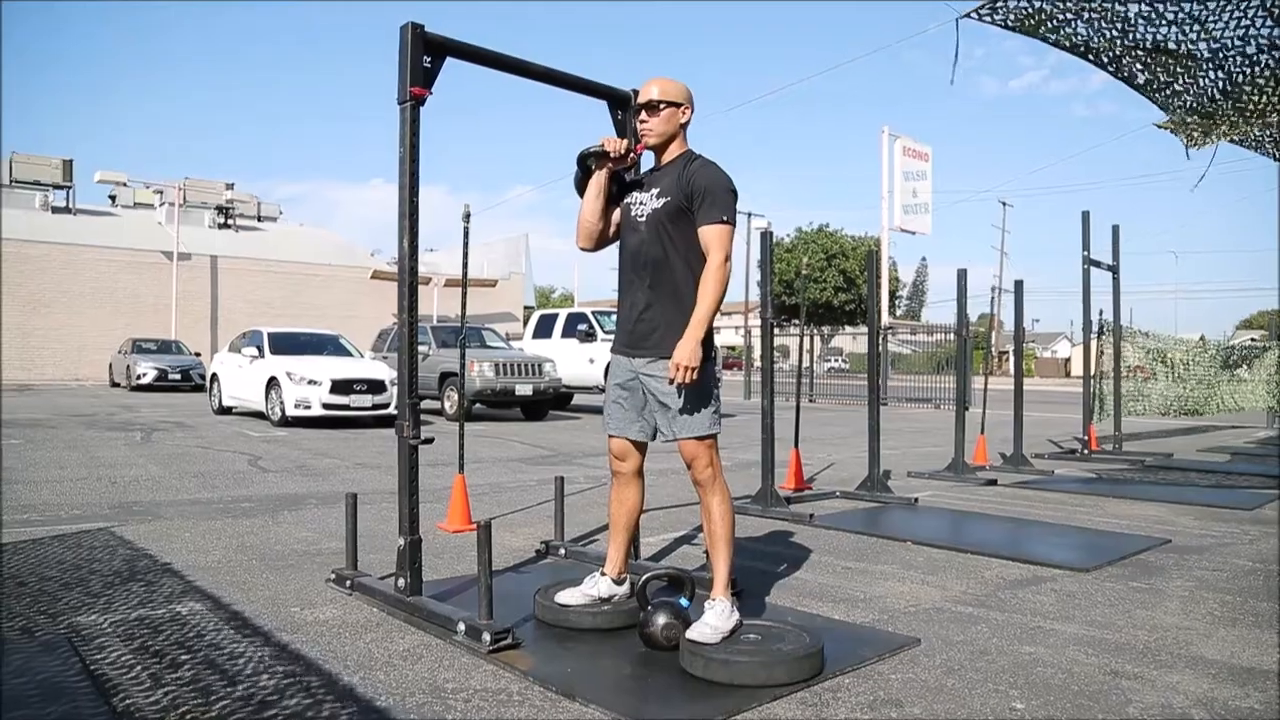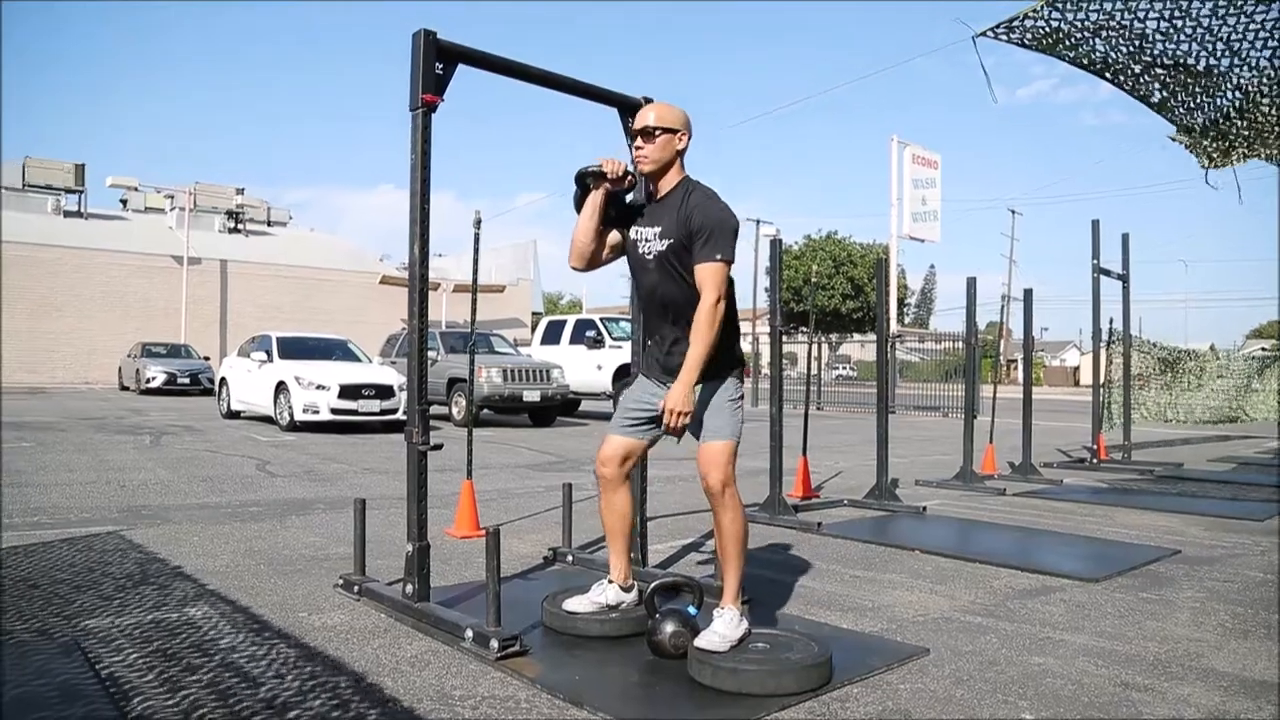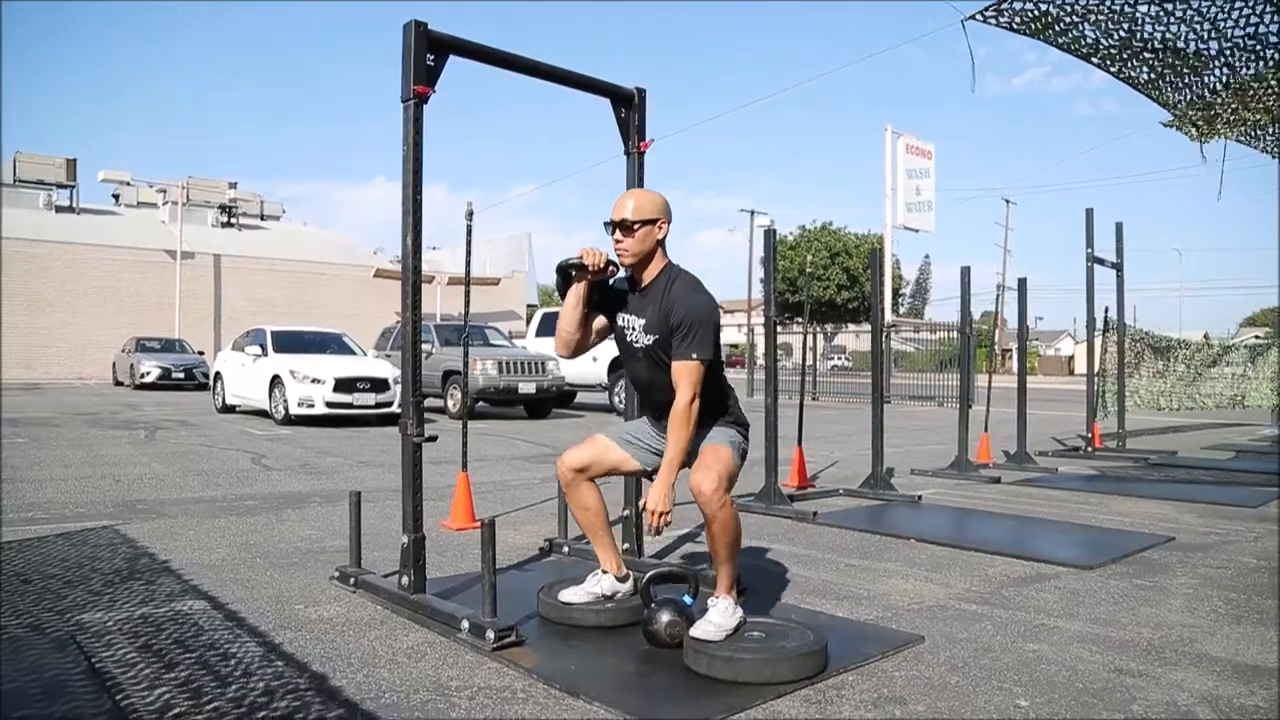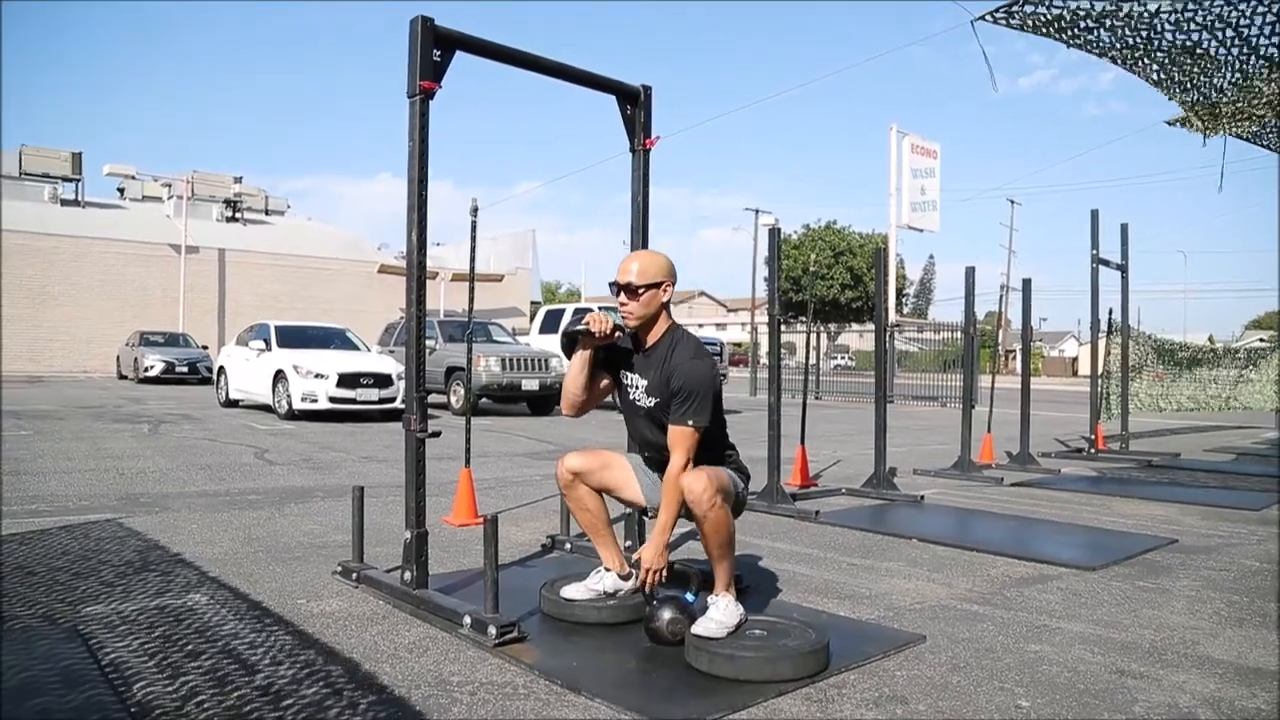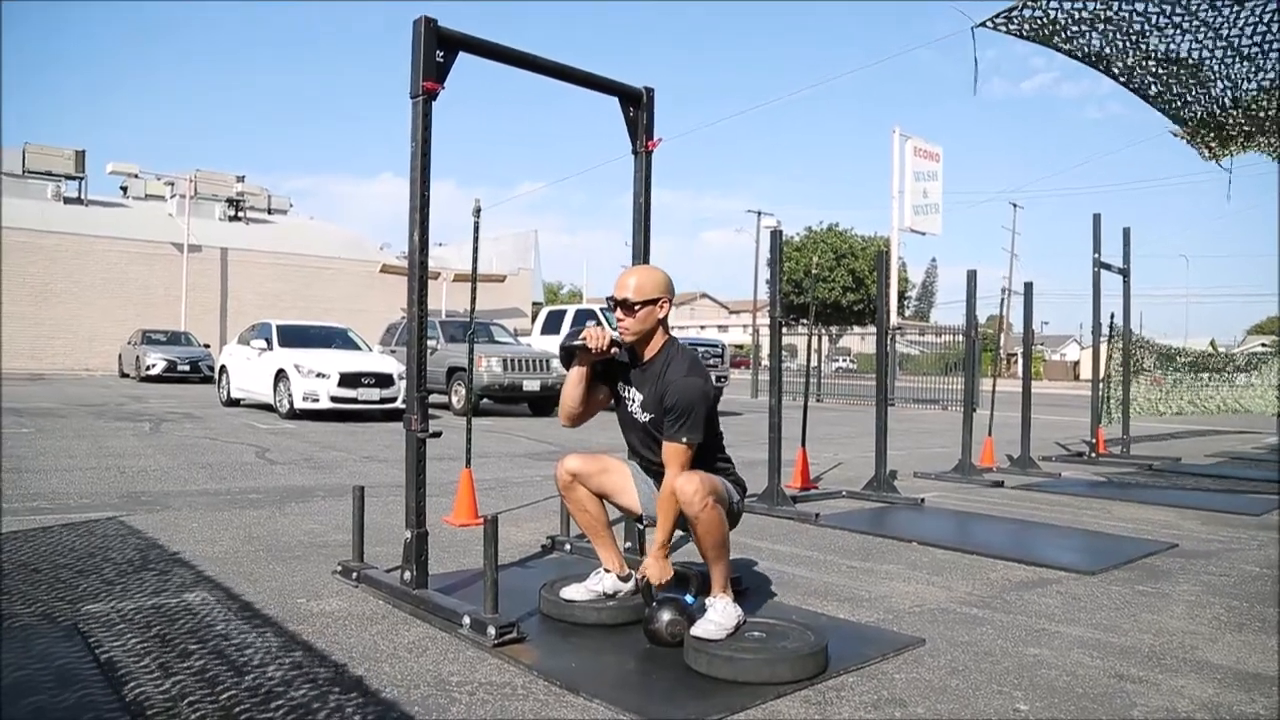
dt=0.5s
person 1, frame 1
left shoulder: (704, 177)
right shoulder: (638, 185)
left elbow: (717, 261)
right elbow: (589, 238)
left wrist: (693, 337)
right wrist: (604, 171)
left hip: (678, 350)
right hip: (628, 349)
left knee: (702, 467)
right knee: (623, 462)
left ankle: (721, 601)
right ankle: (613, 577)
person 1, frame 2
left shoulder: (704, 208)
right shoulder: (637, 212)
left elbow: (713, 301)
right elbow: (581, 259)
left wrist: (687, 383)
right wrist: (600, 192)
left hip: (711, 372)
right hip: (654, 370)
left knee: (716, 478)
right knee: (609, 465)
left ankle: (731, 610)
right ankle: (619, 585)
person 1, frame 3
left shoulder: (688, 300)
right shoulder: (618, 292)
left elbow: (688, 400)
right elbow: (567, 346)
left wrist: (663, 482)
right wrist: (580, 284)
left hip: (714, 427)
right hip: (657, 424)
left knee: (706, 485)
right knee: (571, 465)
left ankle: (726, 599)
right ankle: (614, 575)
person 1, frame 4
left shoulder: (690, 363)
right shoulder: (621, 347)
left elbow: (683, 461)
right elbow: (572, 405)
left wrist: (658, 542)
right wrist: (587, 346)
left hip: (717, 476)
right hip: (656, 471)
left knee: (697, 486)
right knee: (571, 468)
left ankle: (725, 598)
right ankle: (617, 571)
person 1, frame 5
left shoulder: (684, 379)
right shoulder: (618, 358)
left elbow: (676, 477)
right elbow: (570, 416)
left wrist: (659, 553)
right wrist: (584, 360)
left hip: (713, 492)
left knee: (690, 488)
right knee: (570, 469)
left ankle: (722, 600)
right ankle: (616, 573)
